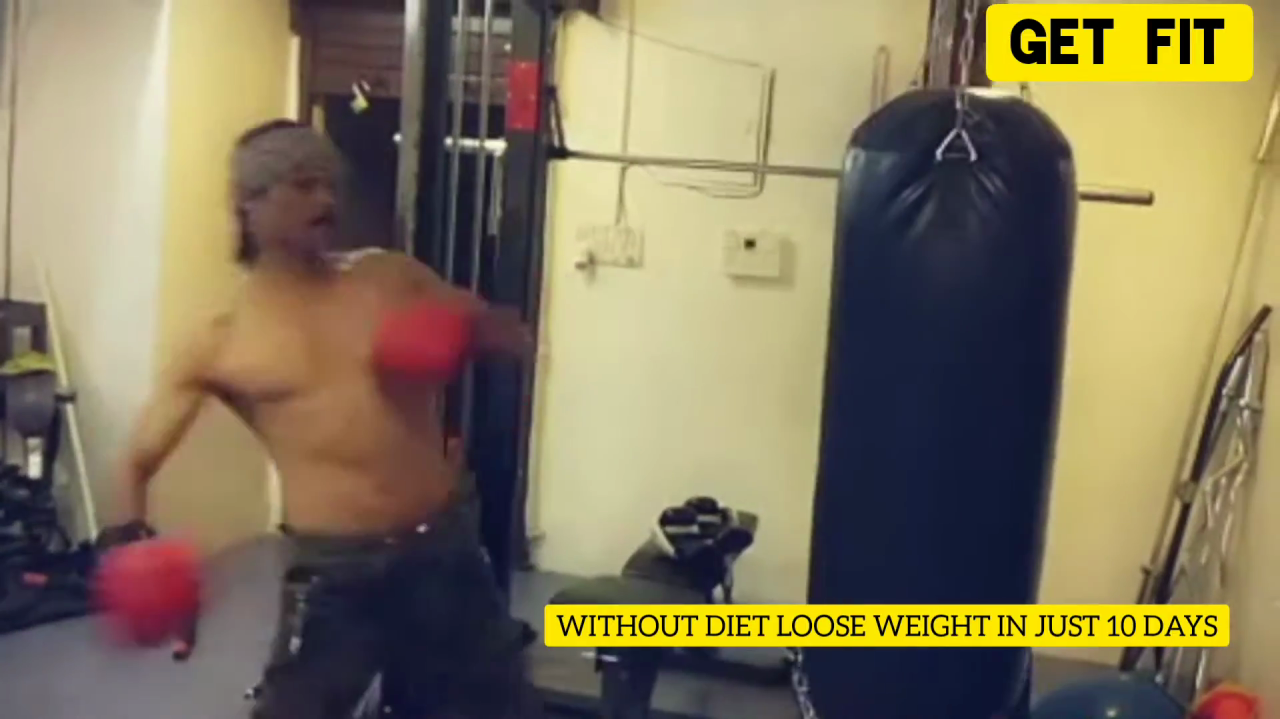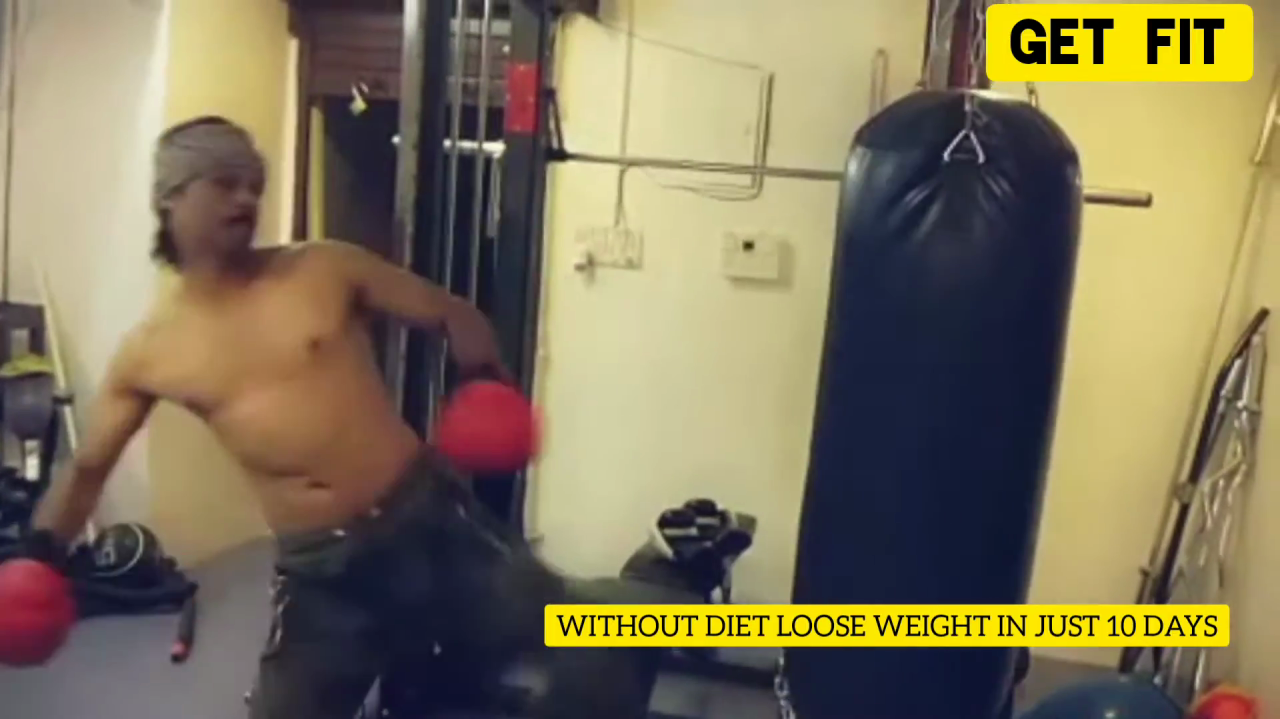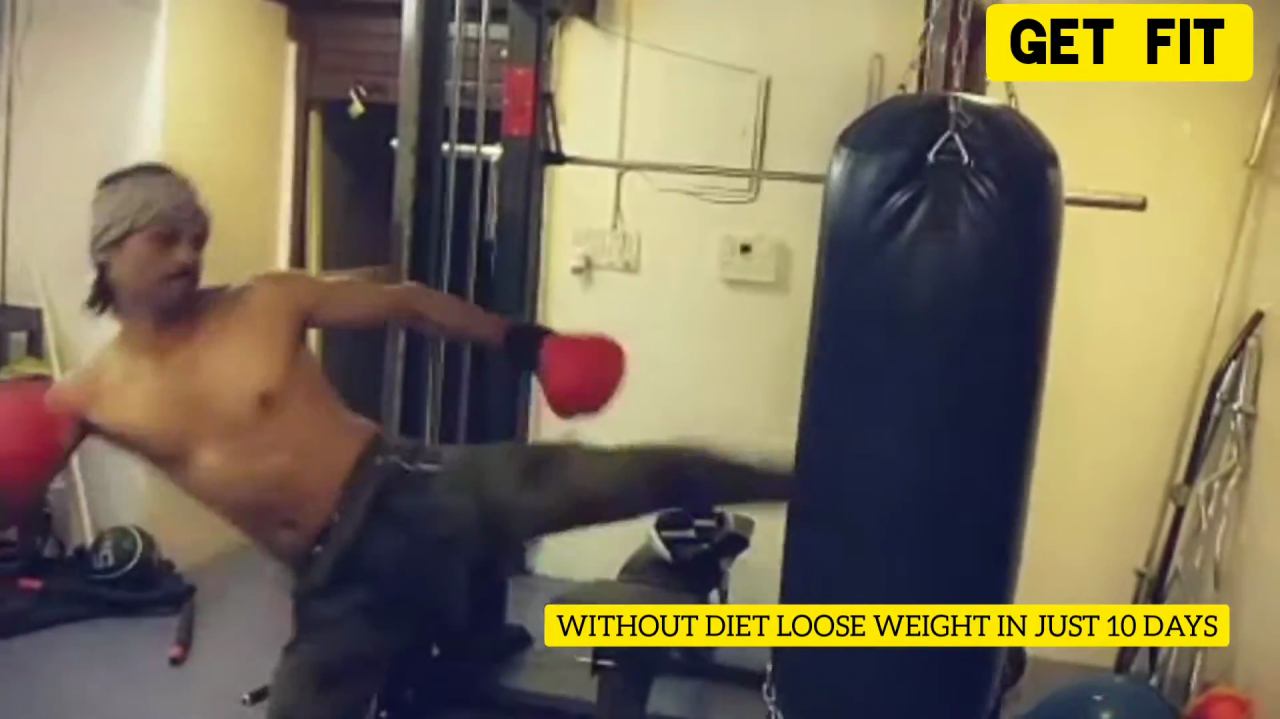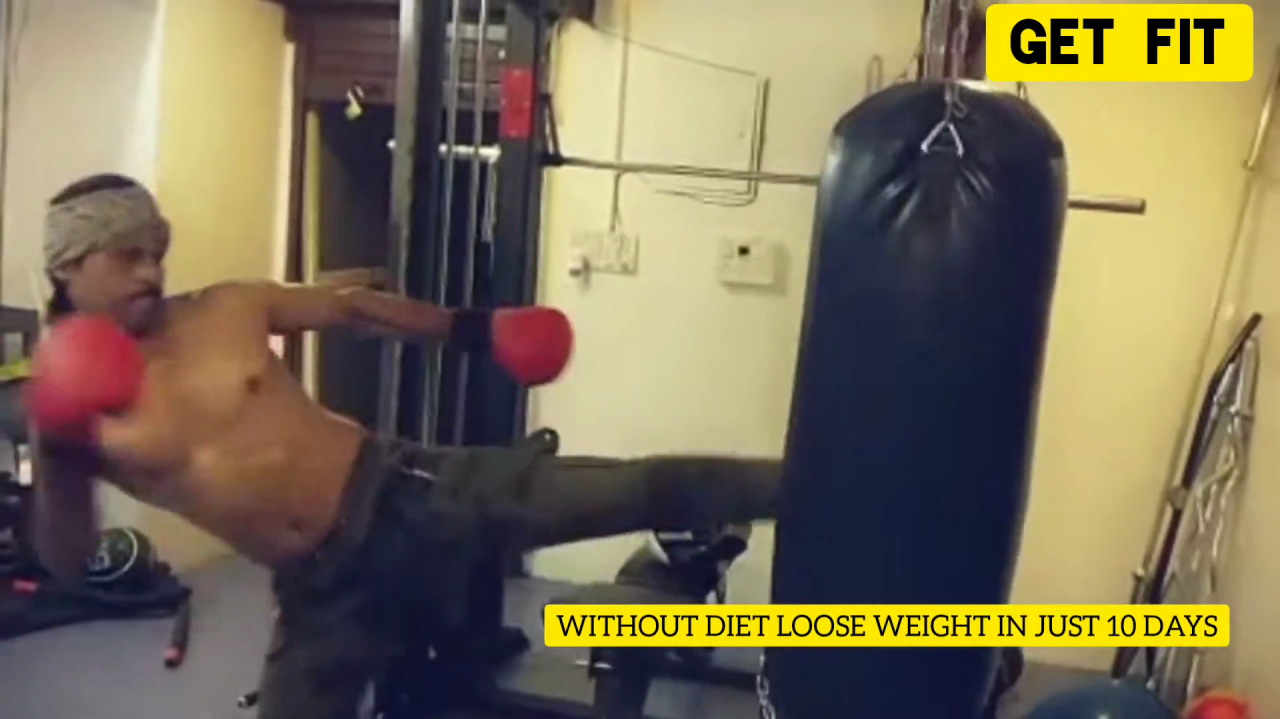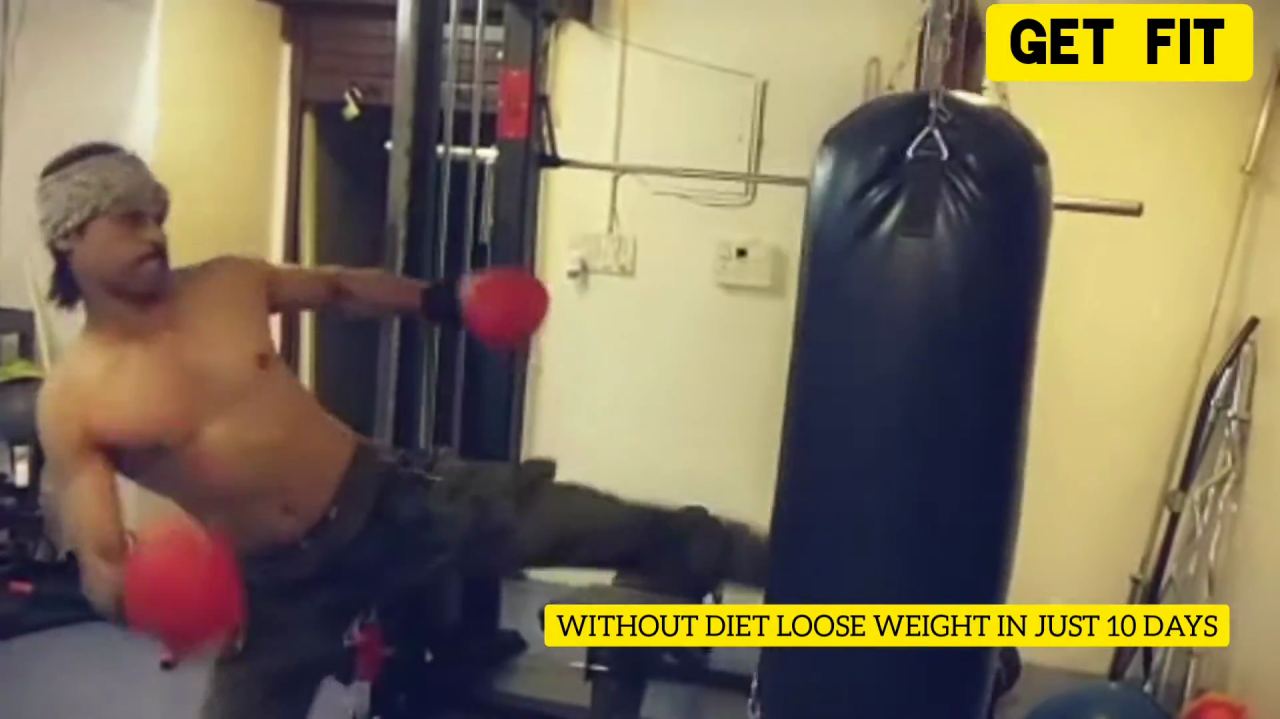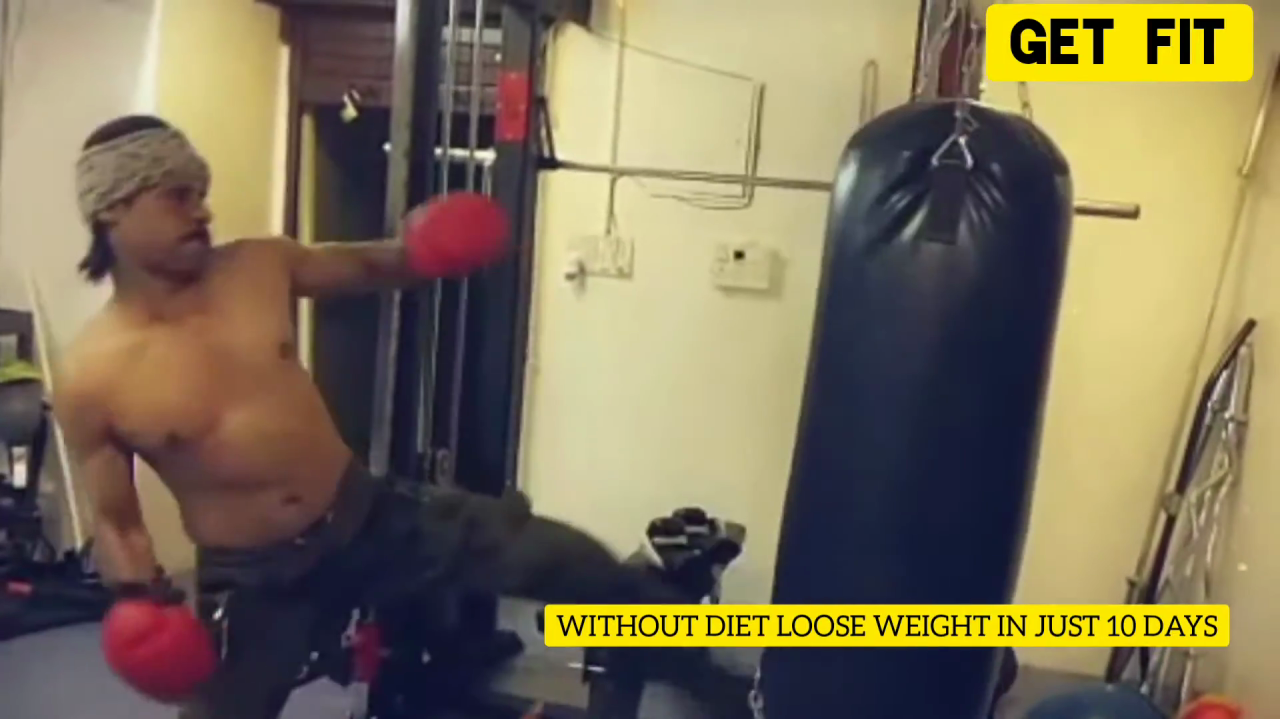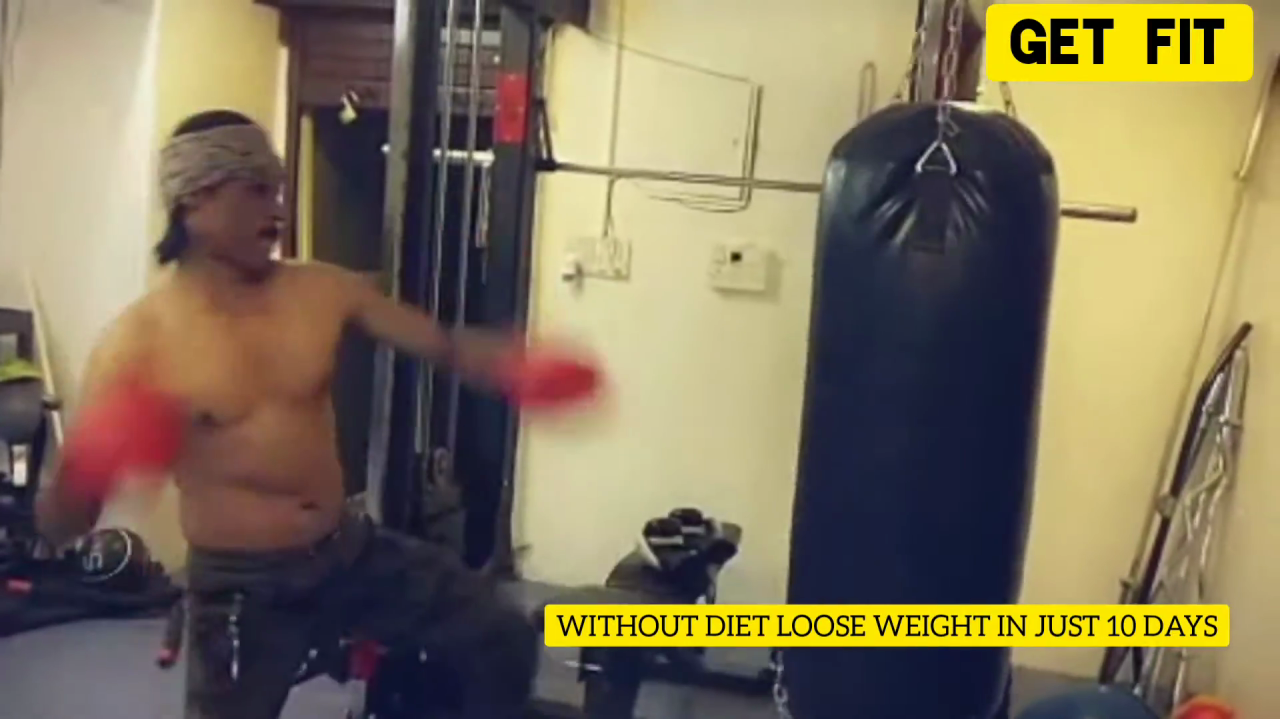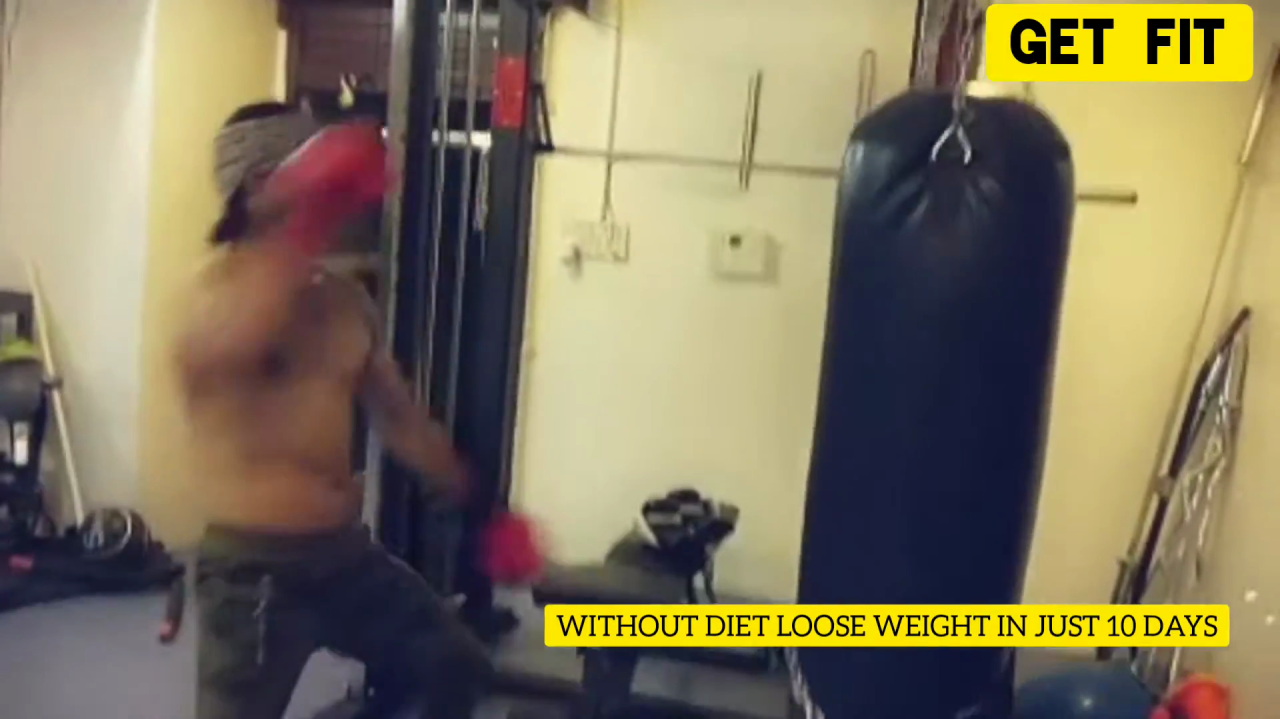
dt=0.1s
person 1, frame 1
left shoulder: (386, 276)
right shoulder: (222, 339)
left elbow: (512, 337)
right elbow: (138, 460)
left wrist: (481, 327)
right wrist: (132, 536)
left hip: (442, 555)
right hip: (334, 578)
person 1, frame 2
left shoulder: (323, 267)
right shoulder: (148, 353)
left elbow: (451, 313)
right elbow: (86, 468)
left wrist: (486, 378)
right wrist: (42, 549)
left hip: (427, 513)
right hip: (322, 572)
left knee: (607, 655)
person 1, frame 3
left shoulder: (265, 303)
right shoulder: (98, 393)
left elbow: (400, 300)
left wrist: (526, 341)
left hip: (405, 498)
right hip: (334, 580)
left knee: (644, 477)
left ankle: (796, 492)
person 1, frame 4
left shoulder: (231, 308)
left elbow: (349, 303)
right elbow: (68, 559)
left wrist: (468, 325)
right wrist: (61, 461)
left hip: (402, 499)
right hip: (324, 584)
left knee: (638, 491)
left ankle: (784, 486)
person 1, frame 5
left shoulder: (229, 283)
right shoulder: (75, 400)
left elbow: (334, 286)
right elbow: (104, 567)
left wrist: (439, 301)
right wrist: (134, 588)
left hip: (380, 503)
right hip: (280, 577)
left knee: (585, 526)
left ankle: (778, 568)
person 1, frame 6
left shoulder: (256, 266)
right shoulder: (90, 376)
left elbow: (357, 263)
right elbow: (114, 521)
left wrist: (419, 250)
right wrist: (137, 592)
left hip: (367, 514)
right hip: (256, 581)
left knee: (562, 559)
person 1, frame 7
left shoulder: (323, 291)
right shoulder: (139, 338)
left elbow: (442, 341)
right elbow: (60, 517)
left wrist: (516, 363)
right wrist: (77, 483)
left hip: (350, 554)
right hip: (240, 589)
left knee: (498, 640)
person 1, frame 8
left shoulder: (343, 297)
right shoulder: (221, 285)
left elbow: (402, 419)
right elbow: (228, 343)
right wrist: (296, 223)
left hip: (347, 552)
right hip: (259, 573)
left knee: (458, 668)
